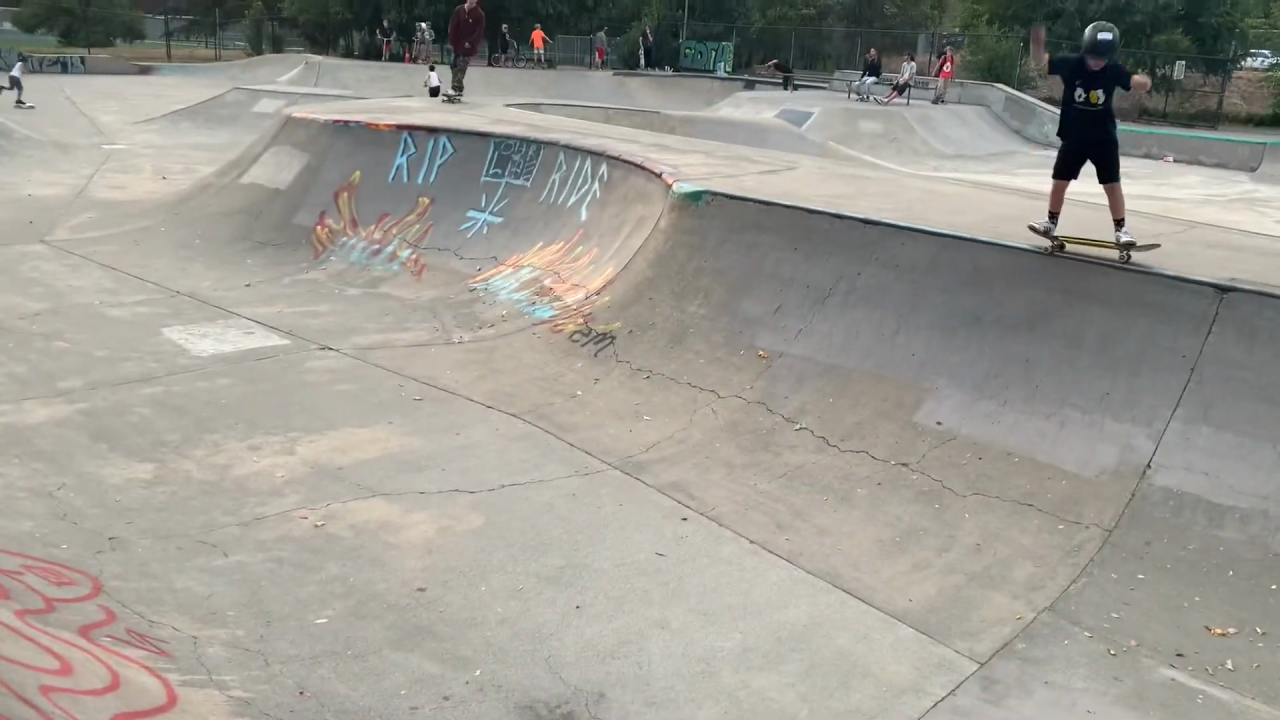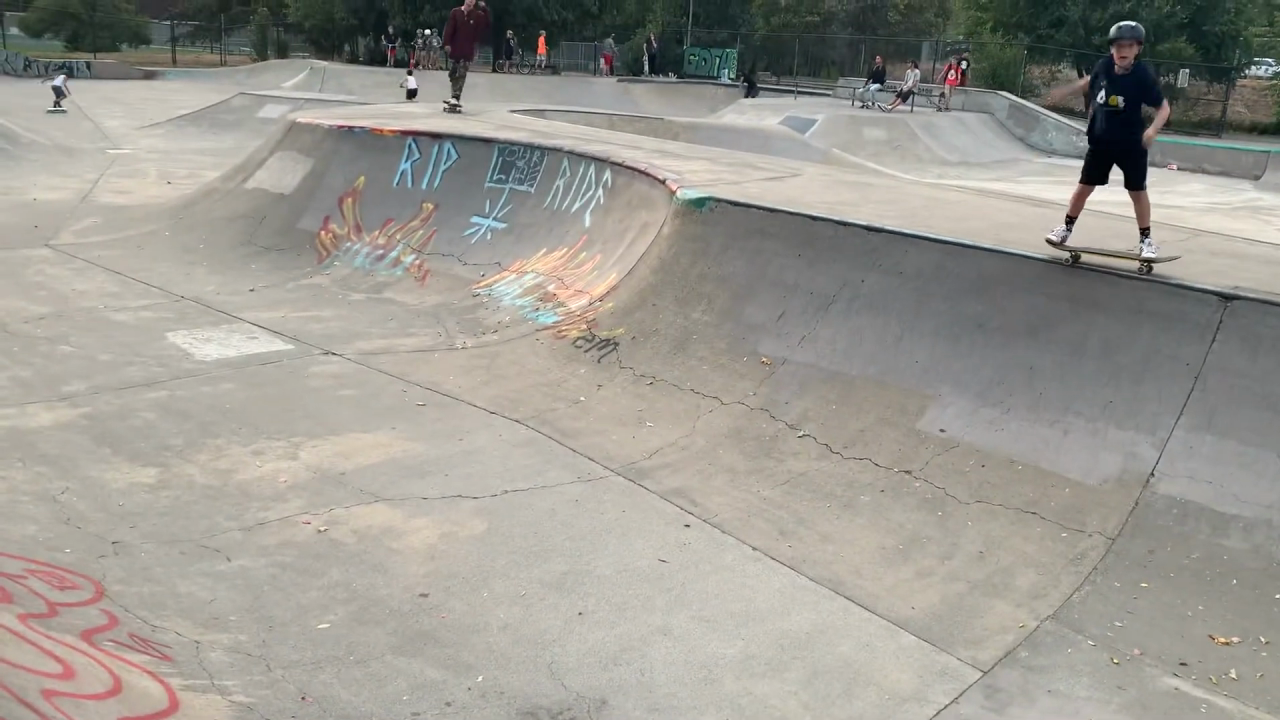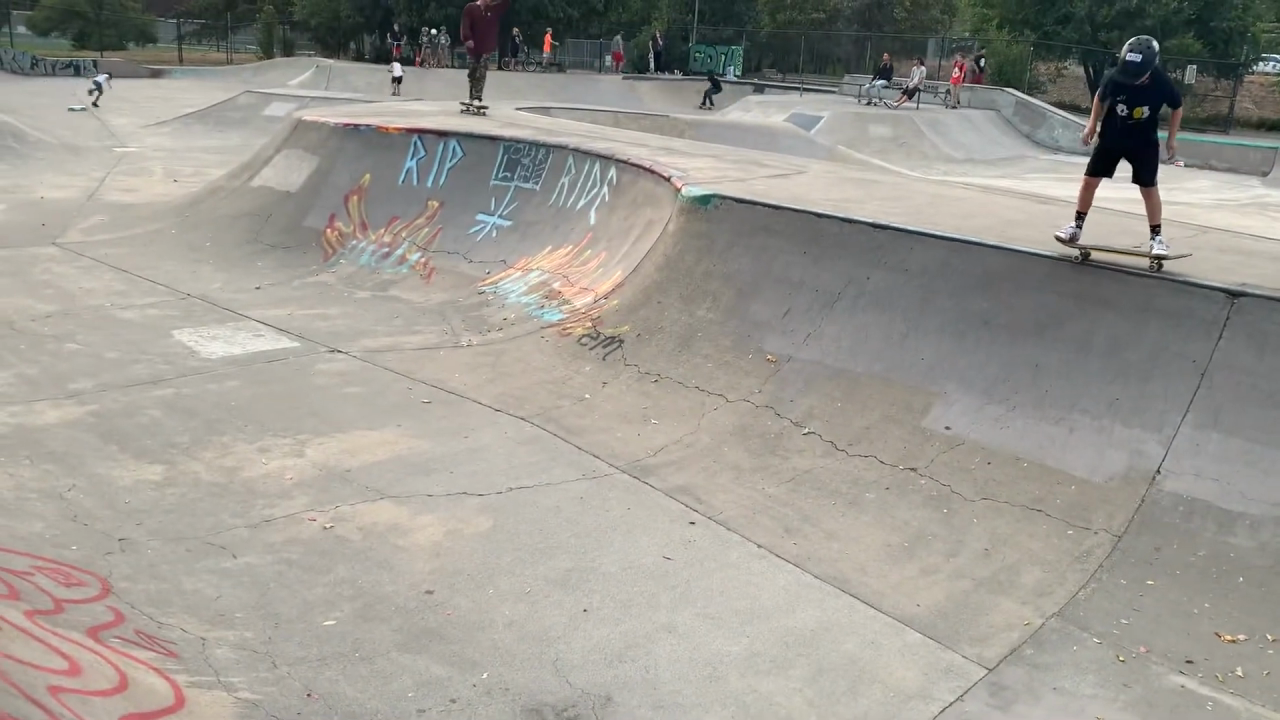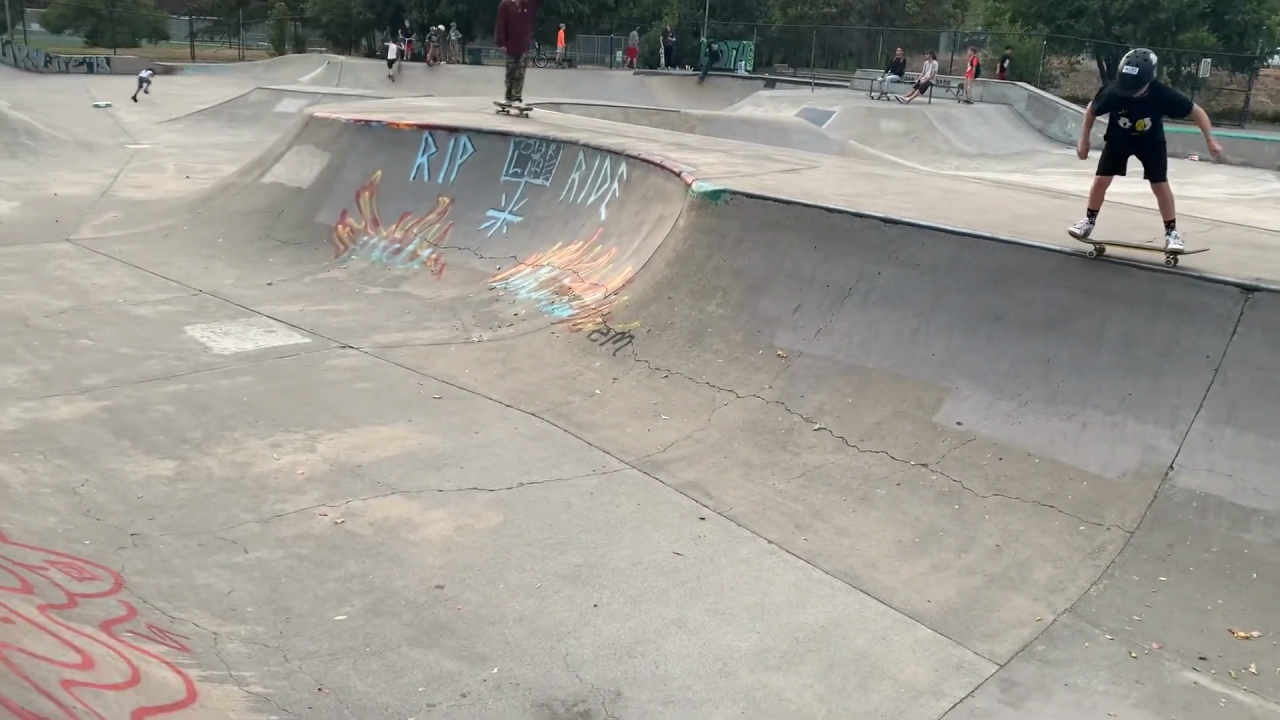
dt=0.4s
person 1, frame 1
left shoulder: (1114, 70)
right shoulder: (1070, 64)
left elbow: (1137, 84)
right elbow: (1040, 60)
left wrist: (1143, 82)
right wrist: (1038, 42)
left hip: (1104, 139)
right hip: (1073, 137)
left knee: (1112, 184)
right knee: (1059, 182)
left ankle: (1120, 229)
right ankle: (1051, 223)
person 1, frame 2
left shoulder: (1143, 76)
right shoulder: (1103, 68)
left elbow: (1163, 107)
left wrist: (1153, 129)
right wrist: (1066, 90)
left hip: (1132, 143)
right hip: (1100, 140)
left knee: (1137, 192)
right knee: (1084, 187)
left ankle: (1145, 240)
right ankle: (1066, 229)
person 1, frame 3
left shoulder: (1162, 83)
right shoulder: (1114, 77)
left elbow: (1177, 108)
right elbow: (1100, 97)
left wrist: (1172, 138)
right wrist: (1092, 123)
left hip: (1144, 142)
right hip: (1110, 138)
left knee: (1149, 188)
right knee: (1089, 180)
left ankle: (1156, 237)
right ankle: (1077, 226)
person 1, frame 4
left shoulder: (1163, 94)
right shoulder: (1112, 92)
left elbow: (1195, 112)
right elbow: (1092, 109)
left wrist: (1210, 140)
right wrist: (1084, 140)
left hip: (1151, 142)
right hip: (1117, 140)
left knee: (1159, 184)
right knee: (1101, 179)
left ankle: (1171, 232)
right ankle: (1089, 221)
